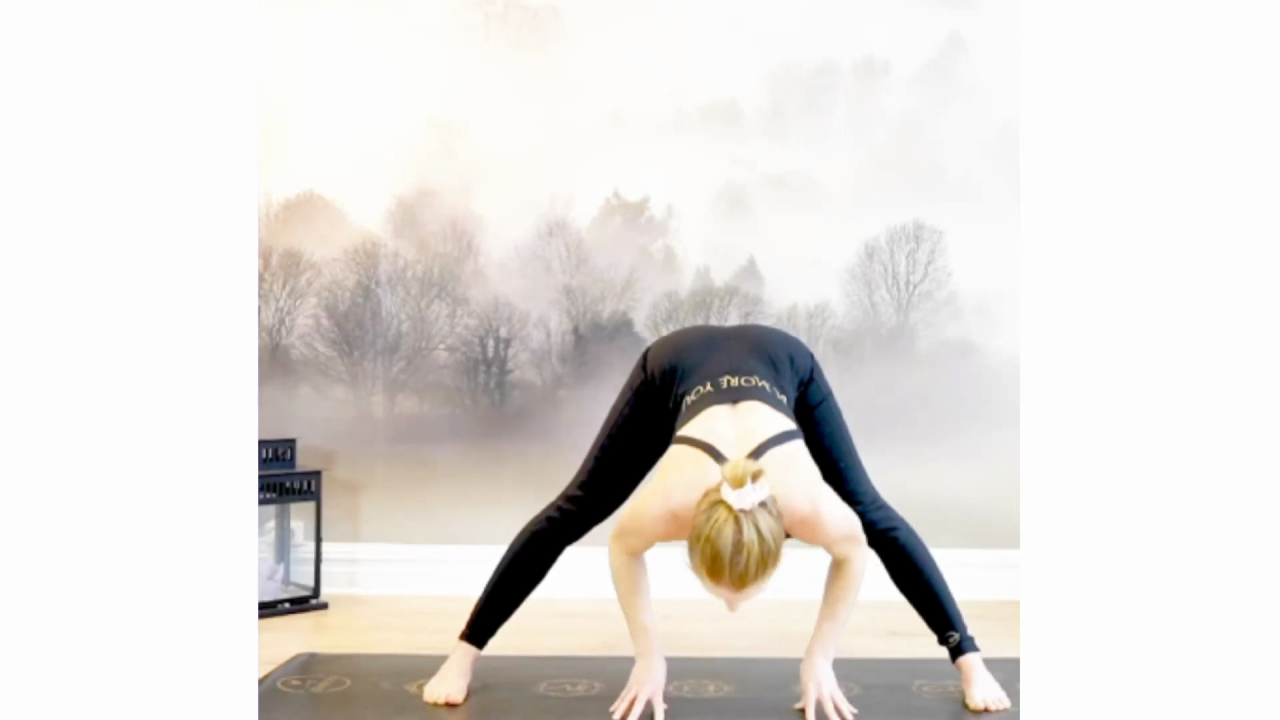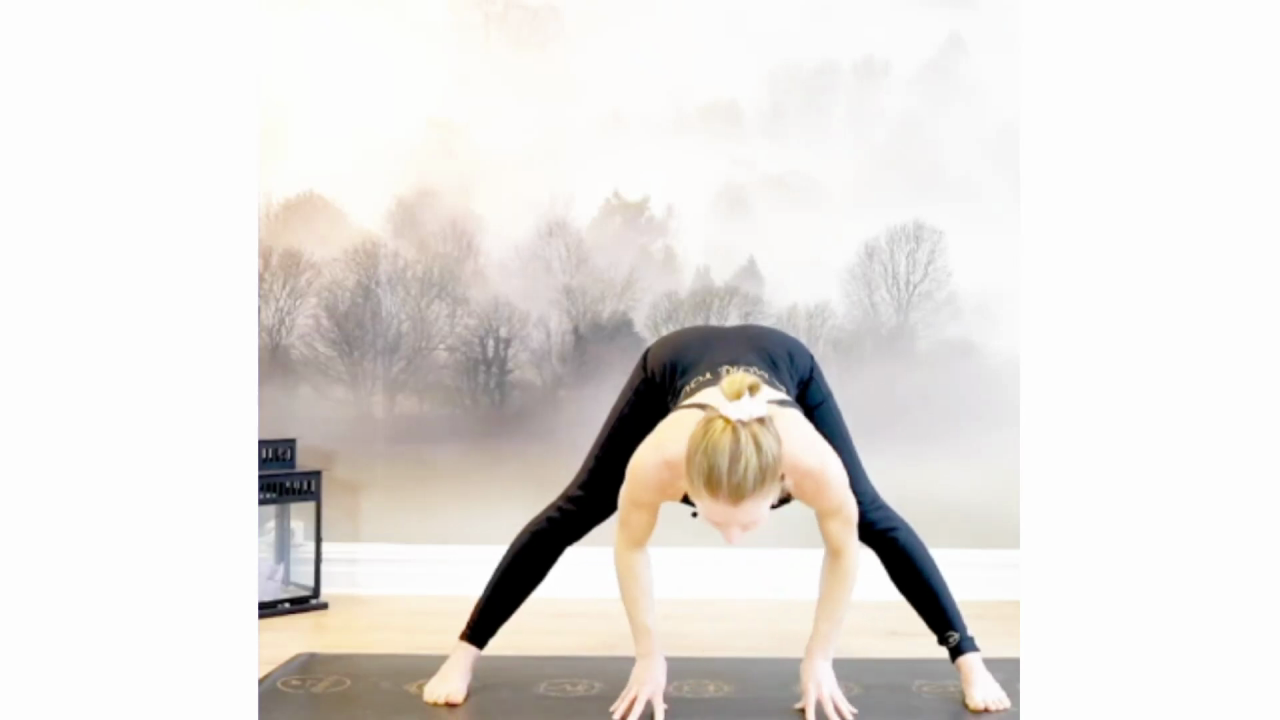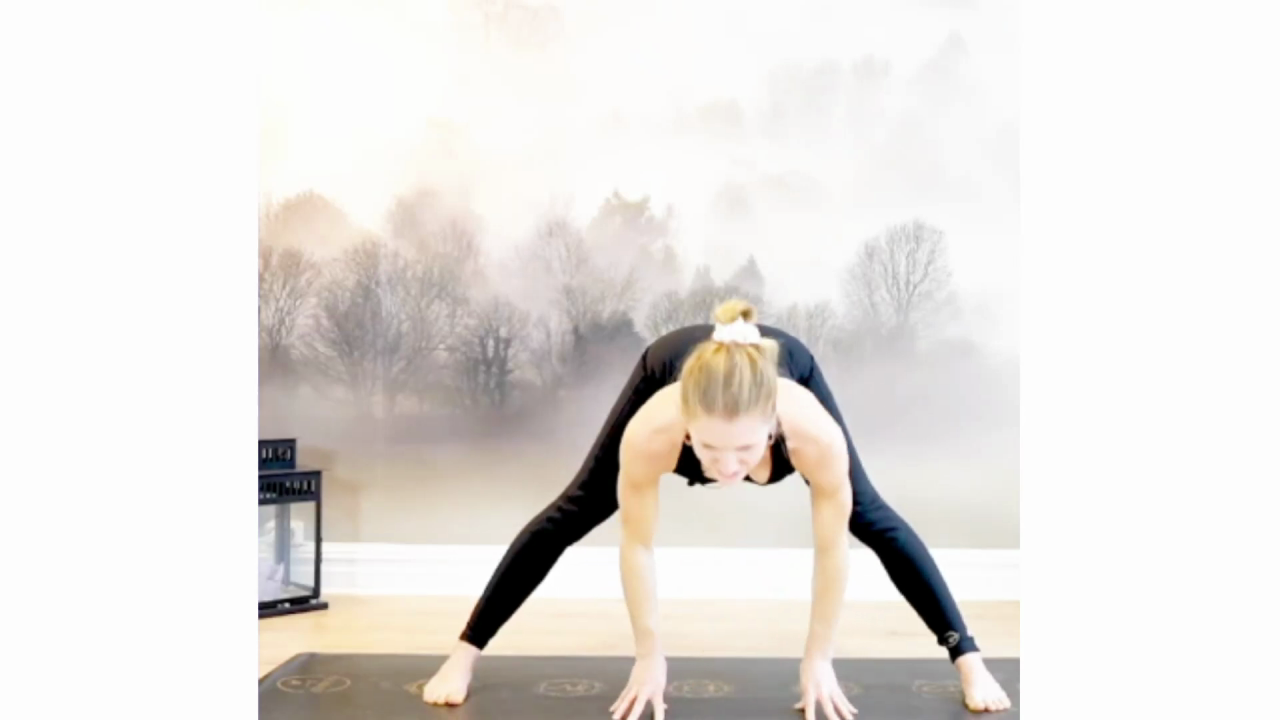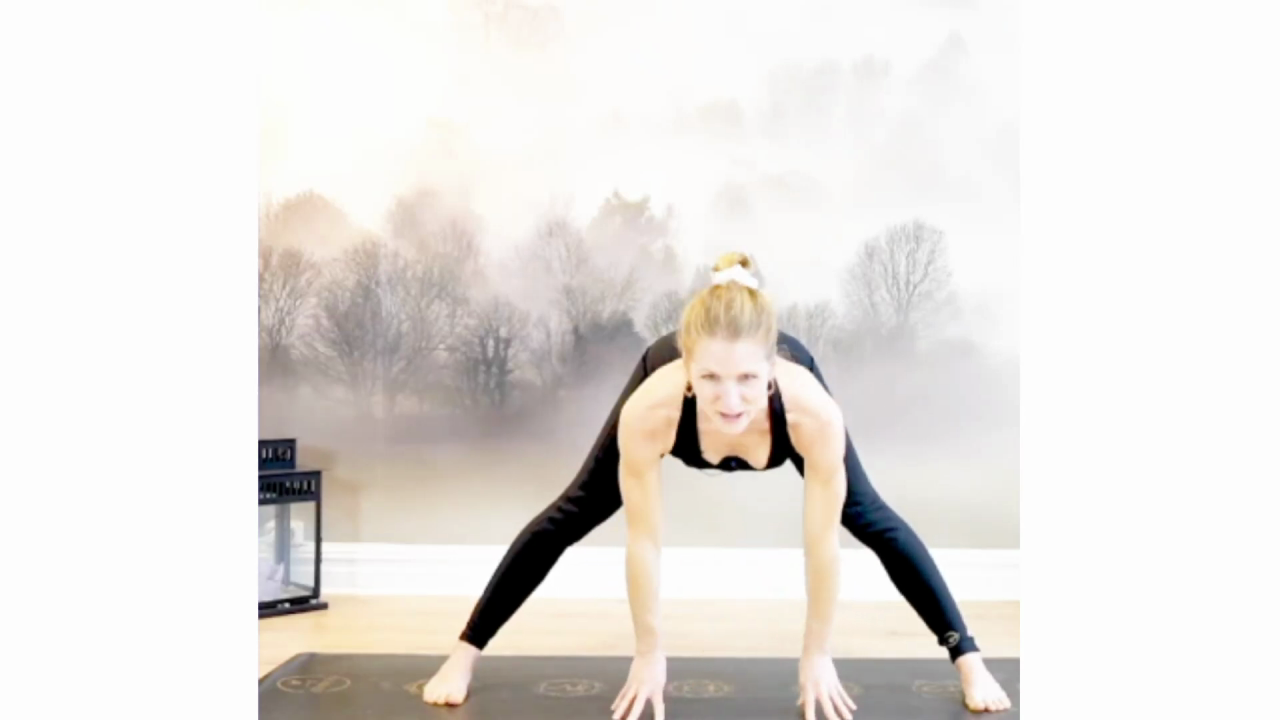
dt=0.2s
person 1, frame 1
left shoulder: (813, 504)
right shoulder: (663, 501)
left elbow: (852, 555)
right elbow: (622, 550)
left wrist: (819, 657)
right wrist: (648, 657)
left hip: (784, 362)
right hip: (676, 363)
left knee: (875, 519)
right knee: (572, 512)
left ankle: (968, 659)
right ankle: (465, 650)
person 1, frame 2
left shoulder: (815, 461)
right shoulder: (656, 461)
left elbow: (843, 552)
right elbow: (630, 547)
left wrist: (819, 658)
right wrist: (648, 657)
left hip: (787, 363)
right hip: (675, 363)
left knee: (873, 520)
right knee: (573, 513)
left ankle: (968, 660)
right ankle: (466, 652)
person 1, frame 3
left shoulder: (814, 432)
right shoulder: (650, 431)
left elbow: (832, 550)
right elbow: (637, 545)
left wrist: (818, 659)
right wrist: (648, 656)
left hip: (789, 363)
right hip: (671, 361)
left knee: (872, 518)
right knee: (571, 514)
left ankle: (968, 659)
right ankle: (465, 652)
person 1, frame 4
left shoulder: (812, 409)
right shoulder: (648, 410)
left elbow: (823, 542)
right elbow: (643, 541)
left wrist: (816, 655)
right wrist: (648, 655)
left hip: (785, 405)
right hip: (670, 379)
left knee: (870, 519)
right knee: (571, 514)
left ankle: (967, 657)
right ankle: (465, 651)
